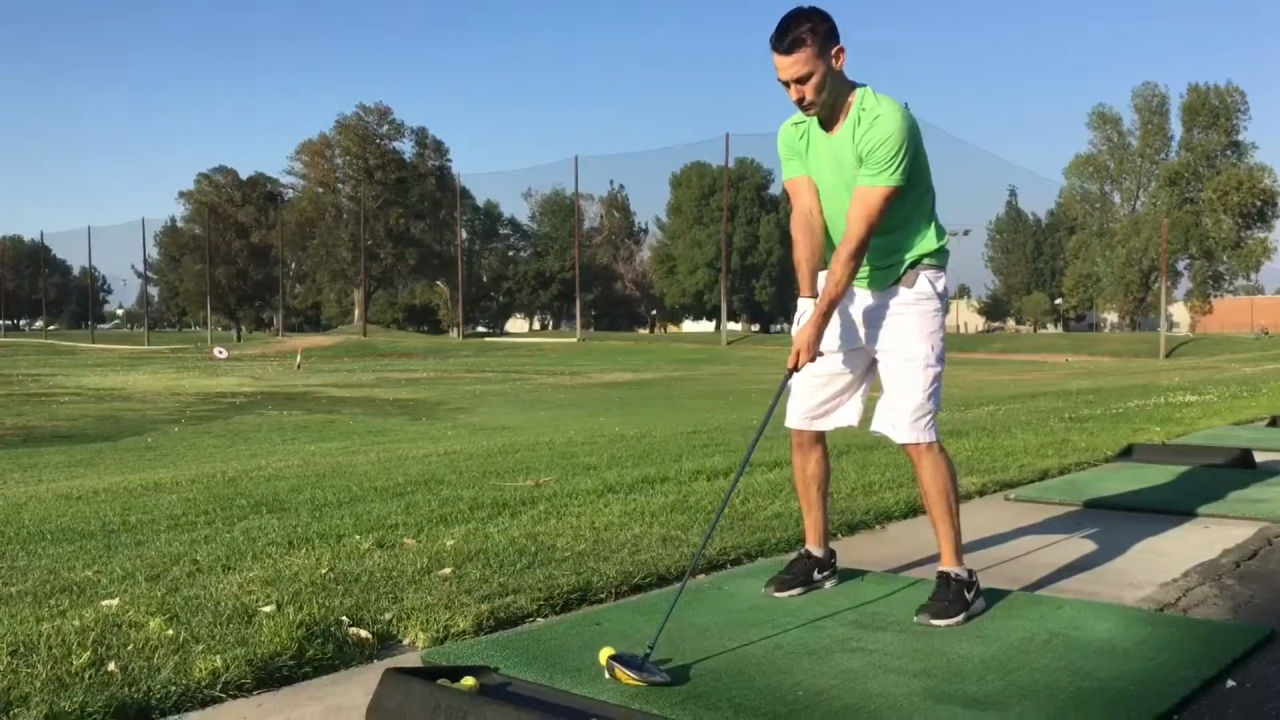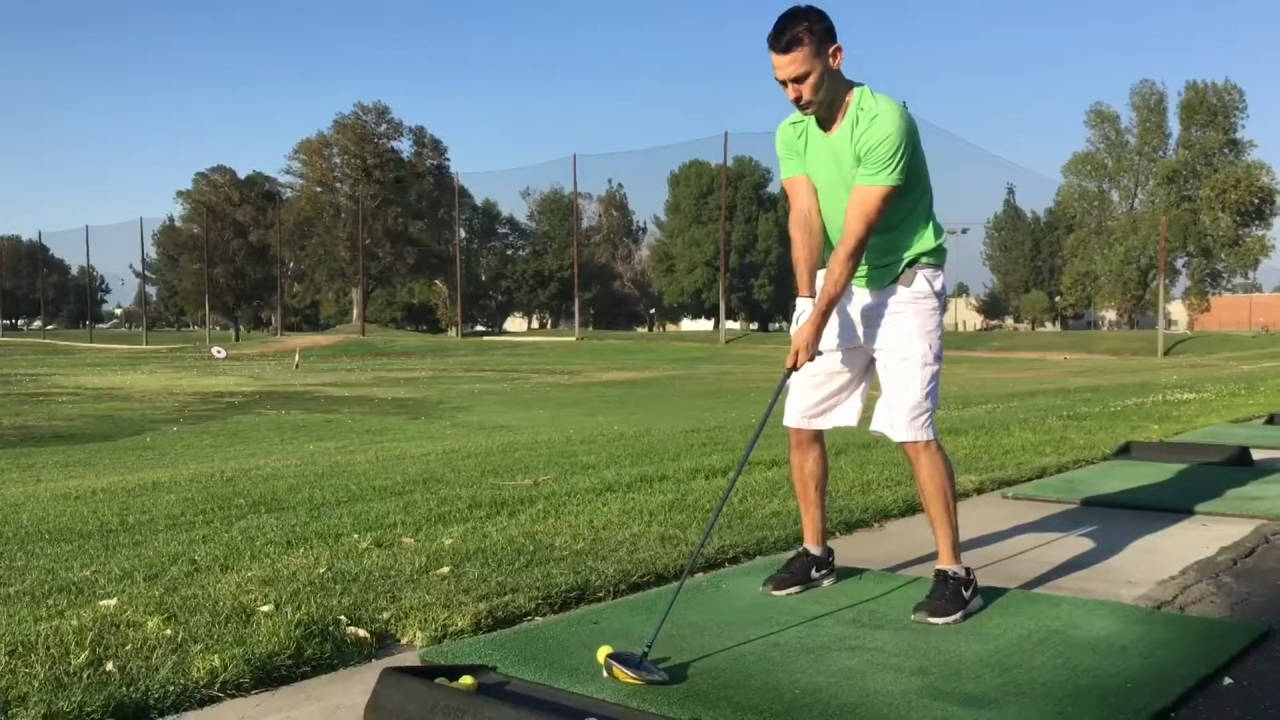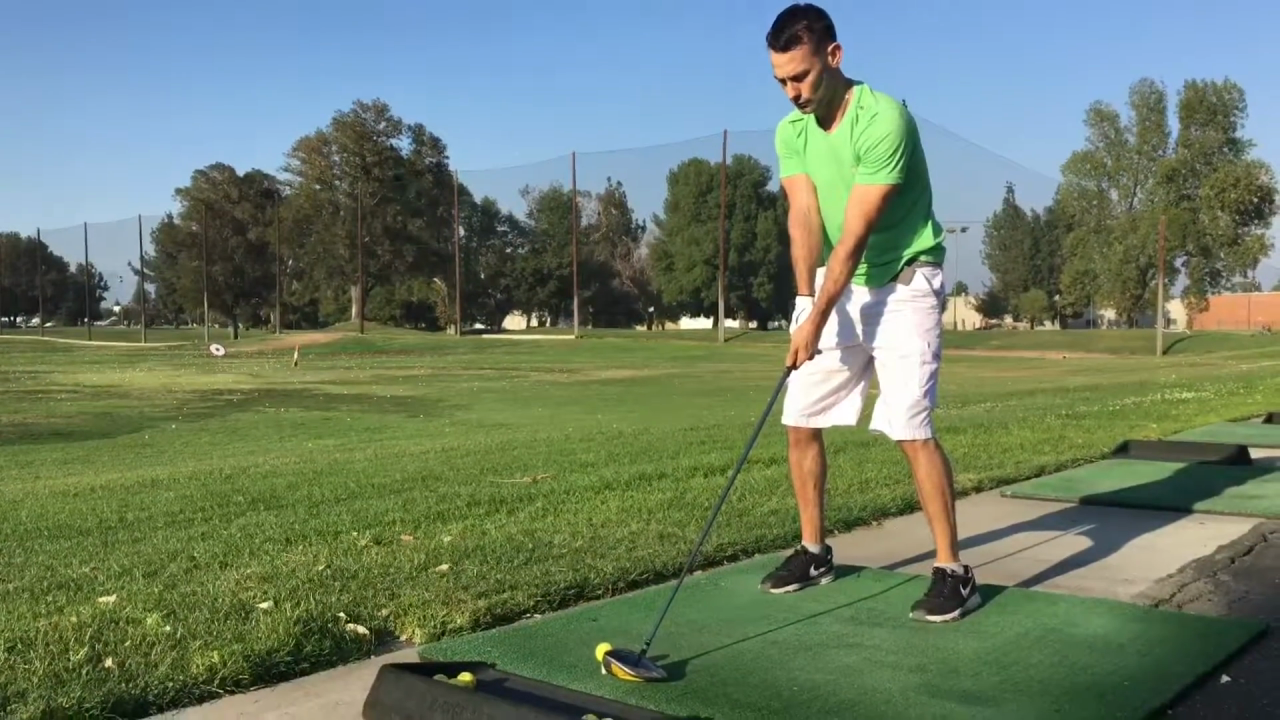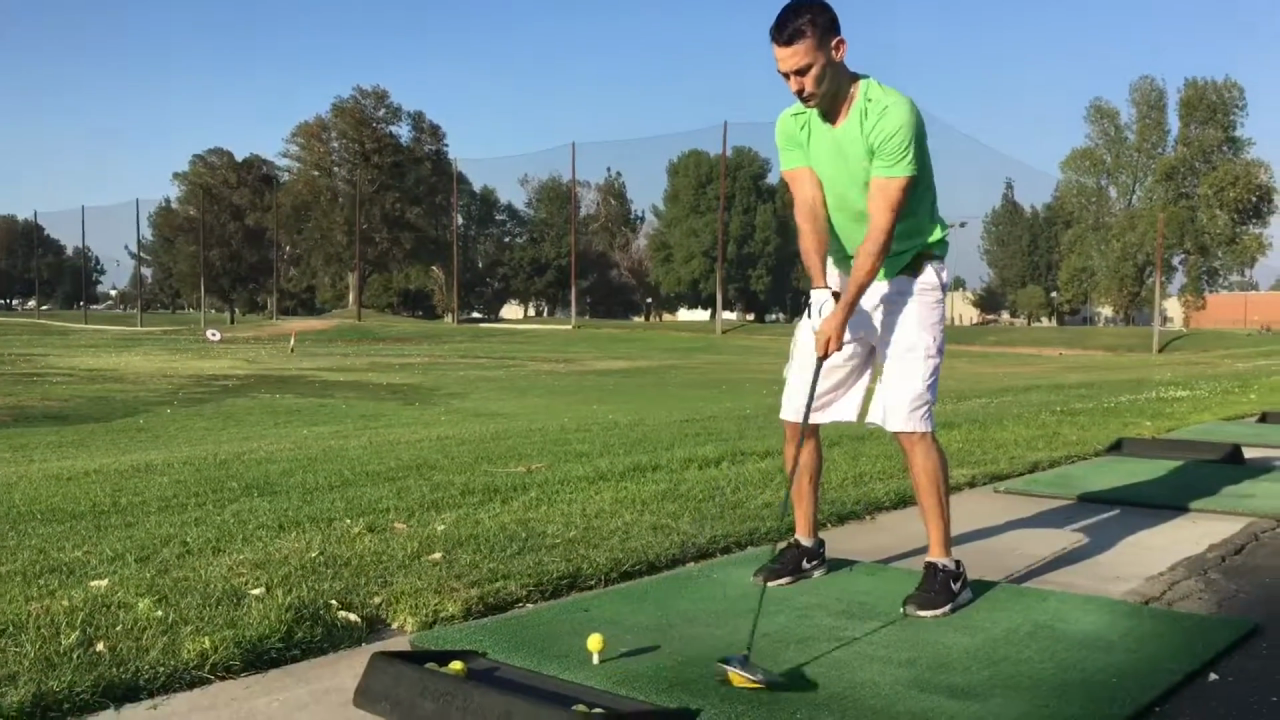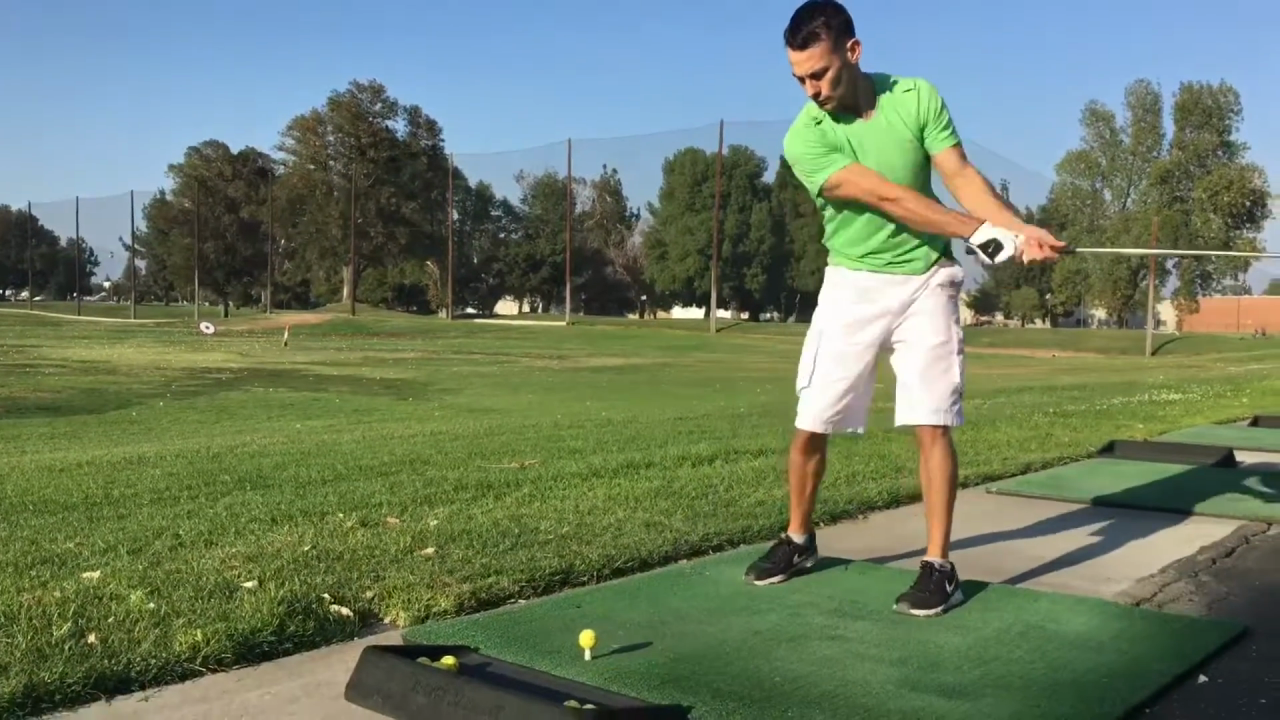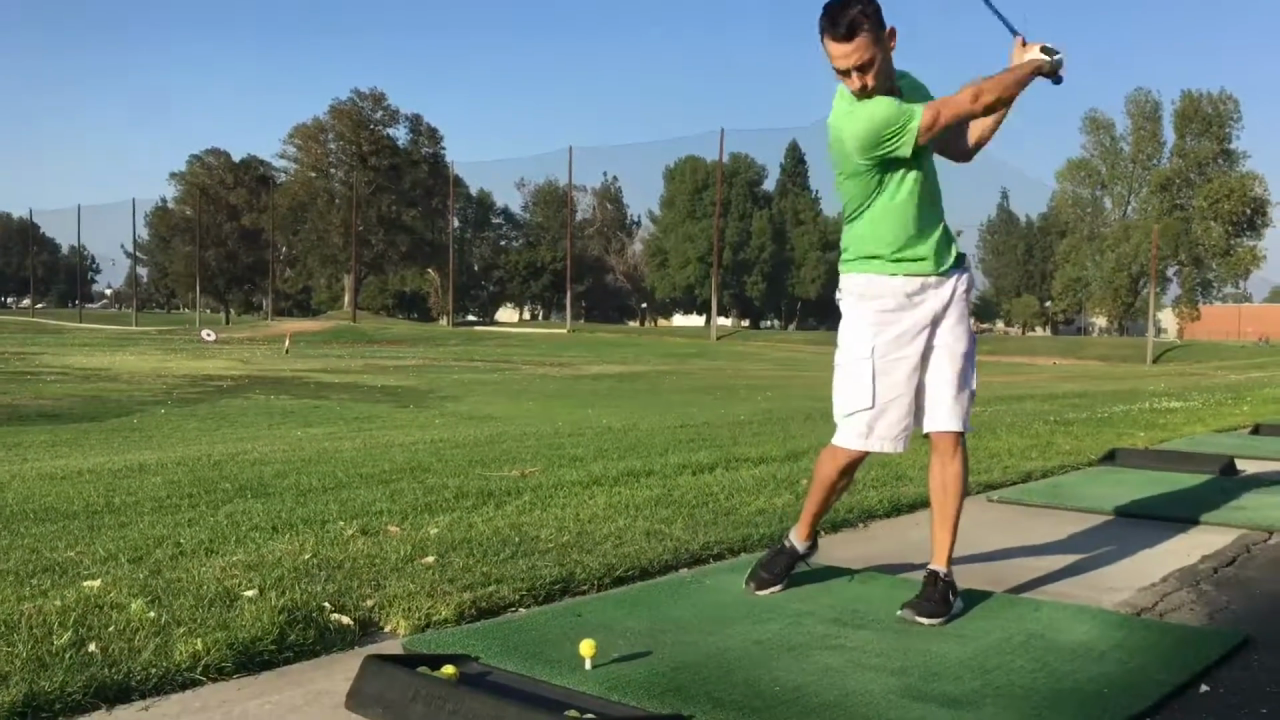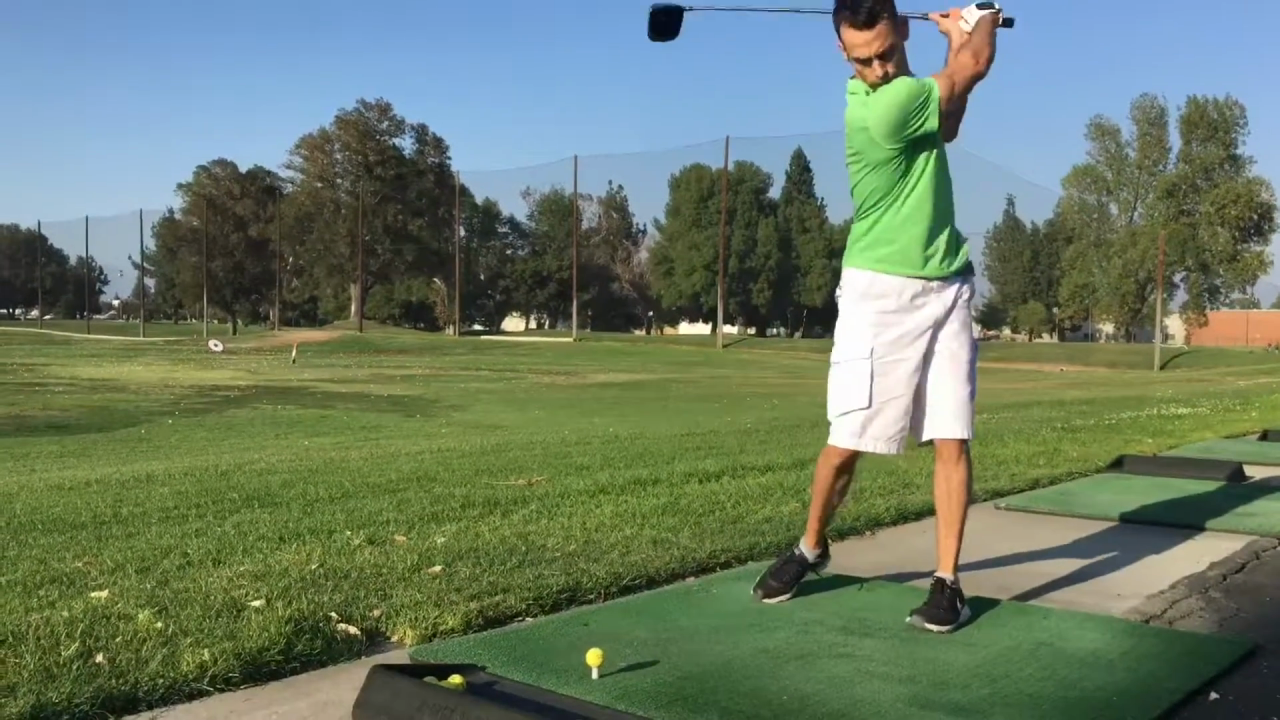
dt=0.3s
person 1, frame 1
left shoulder: (887, 122)
right shoulder: (793, 133)
left elbow: (856, 237)
right elbow: (807, 219)
left wrist: (816, 321)
right wrist: (807, 302)
left hip: (905, 288)
right hip: (838, 289)
left knee: (915, 430)
right knee: (804, 425)
left ankle: (956, 575)
right ankle: (817, 554)
person 1, frame 2
left shoulder: (885, 122)
right shoulder: (791, 134)
left elbow: (855, 236)
right elbow: (805, 219)
left wrist: (816, 320)
right wrist: (806, 301)
left hip: (904, 288)
right hip: (837, 289)
left knee: (913, 429)
right knee: (802, 425)
left ankle: (954, 573)
right ankle: (815, 553)
person 1, frame 3
left shoulder: (885, 120)
right shoulder: (790, 131)
left elbow: (856, 233)
right elbow: (804, 217)
left wrist: (816, 319)
right wrist: (805, 300)
left hip: (903, 287)
right hip: (836, 287)
left knee: (911, 428)
right knee: (801, 423)
left ankle: (952, 570)
right ankle: (814, 550)
person 1, frame 4
left shoulder: (893, 112)
right shoulder: (791, 127)
left elbow: (883, 224)
right elbow: (811, 213)
left wrist: (844, 309)
right wrist: (821, 293)
left hip: (906, 278)
right hip: (838, 282)
left knee: (911, 421)
right knee: (797, 418)
left ankle: (944, 565)
right ankle: (807, 544)
person 1, frame 5
left shoulder: (918, 99)
right shoulder: (804, 139)
left elbow: (962, 176)
right elbow: (893, 200)
left wrist: (1016, 228)
right wrist: (983, 236)
left hip: (927, 280)
right hip: (853, 284)
left knee: (932, 422)
right knee: (811, 425)
left ankle: (937, 565)
right ankle: (797, 539)
person 1, frame 6
left shoulder: (901, 94)
right shoulder: (858, 123)
left elbow: (960, 145)
right elbow: (966, 106)
left wrist: (1018, 77)
right wrist: (1031, 64)
left hip: (946, 283)
right hip: (882, 293)
left knee: (949, 433)
right knee: (856, 441)
left ankle: (940, 574)
right ankle: (798, 540)
person 1, frame 7
left shoulder: (903, 89)
right shoulder: (884, 107)
left elbow: (947, 126)
right elbow: (974, 65)
left hip: (947, 288)
right hip: (882, 294)
left knee: (951, 440)
right knee: (848, 442)
left ankle: (946, 580)
right ankle: (810, 549)
